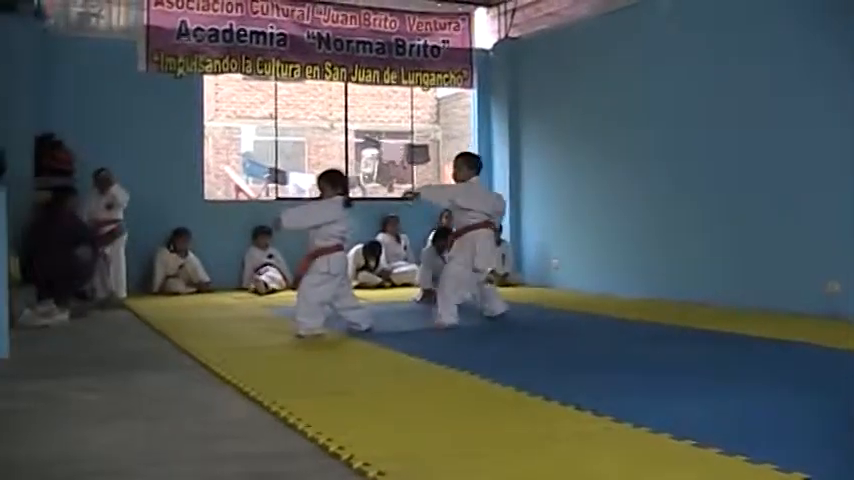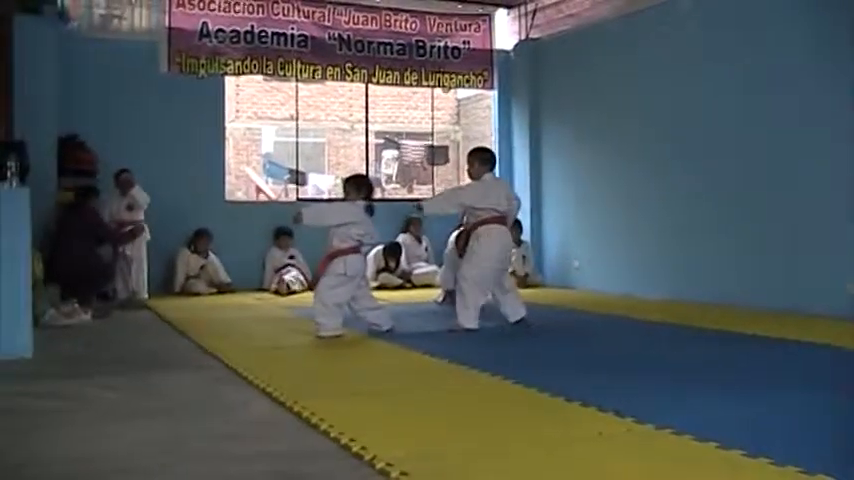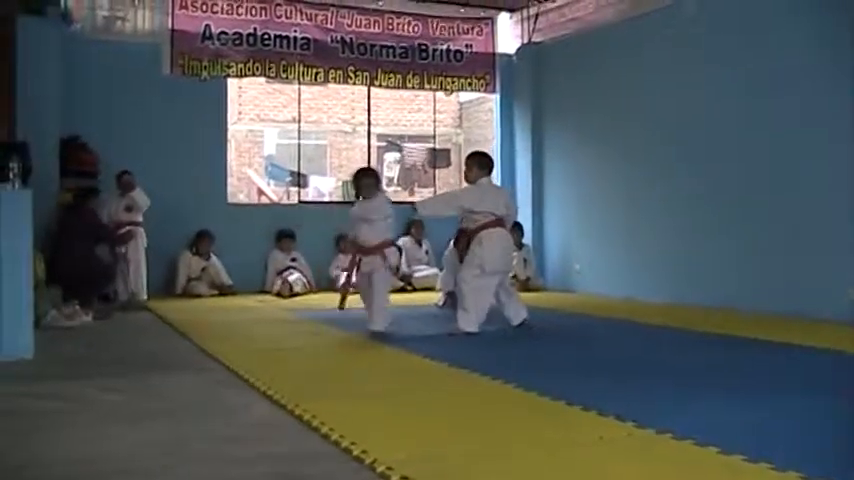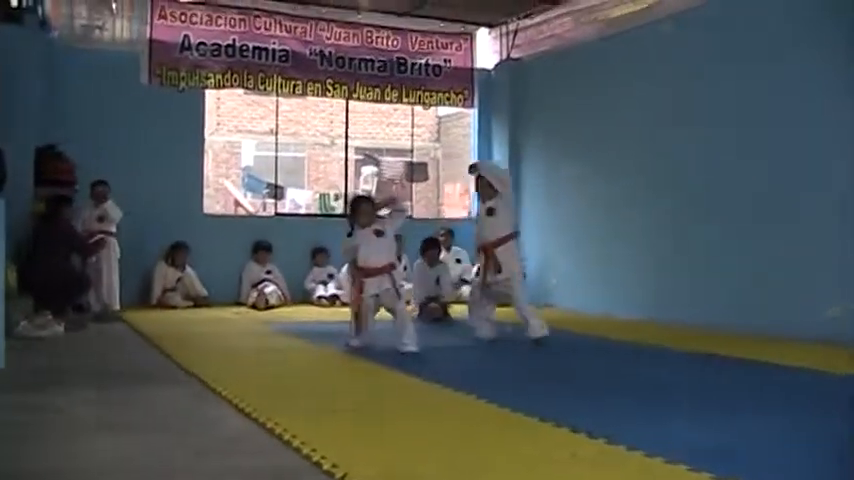
dt=0.5s
person 1, frame 1
left shoulder: (465, 189)
right shoulder: (484, 192)
left elbow: (441, 192)
right elbow: (499, 204)
left wrist: (419, 192)
right wrist: (491, 224)
left hip: (474, 241)
right hip: (480, 239)
left knee: (450, 277)
right knee: (477, 279)
left ankle: (446, 319)
right ankle: (498, 310)
person 1, frame 2
left shoulder: (475, 188)
right shoulder: (502, 186)
left elbow: (452, 198)
right elbow: (514, 205)
left wrist: (425, 206)
left hip: (486, 237)
right hip: (500, 235)
left knee: (468, 277)
right knee: (499, 278)
left ankle: (467, 322)
right ankle: (518, 314)
person 1, frame 3
left shoulder: (472, 192)
right shoulder: (499, 191)
left elbow: (447, 201)
right elbow: (511, 211)
left wrist: (419, 206)
left hip: (487, 241)
right hip: (501, 239)
left knee: (468, 280)
right knee: (500, 281)
left ankle: (468, 324)
right ankle: (519, 316)
person 1, frame 4
left shoulder: (503, 200)
right shoulder: (481, 210)
left elbow: (501, 174)
left wrist: (479, 167)
left hip: (505, 254)
right hip: (488, 258)
left knee: (516, 293)
right knee: (478, 297)
left ankle: (537, 330)
right ankle: (485, 332)
person 2, frame 1
left shoulder: (331, 207)
right shoulder: (337, 207)
left elbow: (306, 214)
left wrist: (283, 219)
left hip: (327, 260)
right hip: (334, 258)
left knee: (310, 291)
right knee: (342, 295)
left ankle: (310, 327)
right ankle: (362, 322)
person 2, frame 2
left shoulder: (351, 210)
right shoulder: (363, 213)
left elbow: (325, 211)
right elbow: (370, 238)
left wrist: (303, 214)
left hip: (344, 262)
right hip: (354, 260)
left knee: (326, 293)
right knee: (360, 296)
left ankle: (329, 328)
right ankle: (382, 323)
person 2, frame 3
left shoulder: (382, 202)
right shoulder: (359, 207)
left elbow: (372, 212)
right wrist: (353, 243)
left hip: (382, 255)
right hip: (365, 257)
left knee: (379, 290)
right knee: (368, 294)
left ankle: (377, 325)
right ankle: (378, 324)
person 2, frame 4
left shoulder: (386, 225)
right shoulder: (354, 238)
left elbow: (401, 212)
right elbow: (351, 259)
left wrist: (386, 204)
right wrist: (354, 272)
left hip: (387, 279)
right hip: (366, 282)
left knee: (400, 311)
right knee: (363, 315)
left ankle: (408, 345)
right ankle: (357, 340)
person 3, frame 1
left shoulder: (43, 216)
right shoulder: (68, 218)
right elbow: (94, 241)
right wrist: (113, 234)
left hip: (34, 269)
right hip: (54, 270)
left ankle: (45, 301)
right ankle: (61, 306)
person 3, frame 2
left shoulder: (66, 214)
right shoulder: (89, 216)
right elbow: (115, 239)
right wrist: (134, 233)
right hip: (79, 269)
right knee: (108, 269)
left ankle: (69, 300)
right ankle: (84, 306)
person 3, frame 3
left shoulder: (67, 214)
right shoulder: (89, 216)
right elbow: (112, 239)
right wrist: (127, 235)
right hip: (79, 270)
right knee: (108, 270)
left ankle: (70, 301)
right ankle: (85, 306)
person 3, frame 4
left shoulder: (41, 224)
right shoulder: (63, 226)
right elbow: (86, 250)
right wrist: (99, 244)
right hip: (51, 279)
right knee: (82, 281)
left ankle: (44, 311)
right ankle: (57, 316)
person 4, frame 1
left shoulder: (116, 194)
right shoulder: (92, 198)
left elbow: (124, 200)
right elbow: (87, 217)
left wrist: (112, 186)
right wrist: (94, 225)
right hip: (98, 235)
left knee: (116, 265)
right knee: (99, 266)
left ankle: (118, 294)
right ankle: (101, 294)
person 4, frame 2
left shoulder: (137, 196)
right shoulder: (113, 200)
left elbow: (145, 202)
right elbow: (108, 218)
left wrist: (133, 187)
right wrist: (115, 226)
left knee: (138, 265)
right knee: (121, 267)
left ankle: (140, 295)
right ankle: (123, 295)
person 4, frame 3
left shoulder: (136, 197)
right shoulder: (113, 201)
left elbow: (145, 204)
right elbow: (107, 219)
left wrist: (134, 189)
right wrist: (114, 227)
left hip: (134, 235)
left knee: (137, 266)
right knee: (121, 267)
left ankle: (139, 295)
right ankle: (123, 296)
person 4, frame 4
left shoulder: (110, 208)
right shoulder: (87, 211)
left elbow: (116, 217)
right elbow: (82, 230)
left wrist: (106, 201)
right wrist: (88, 235)
left hip: (107, 245)
left knee: (109, 277)
right knee: (93, 278)
left ankle: (112, 306)
right ankle: (96, 307)
